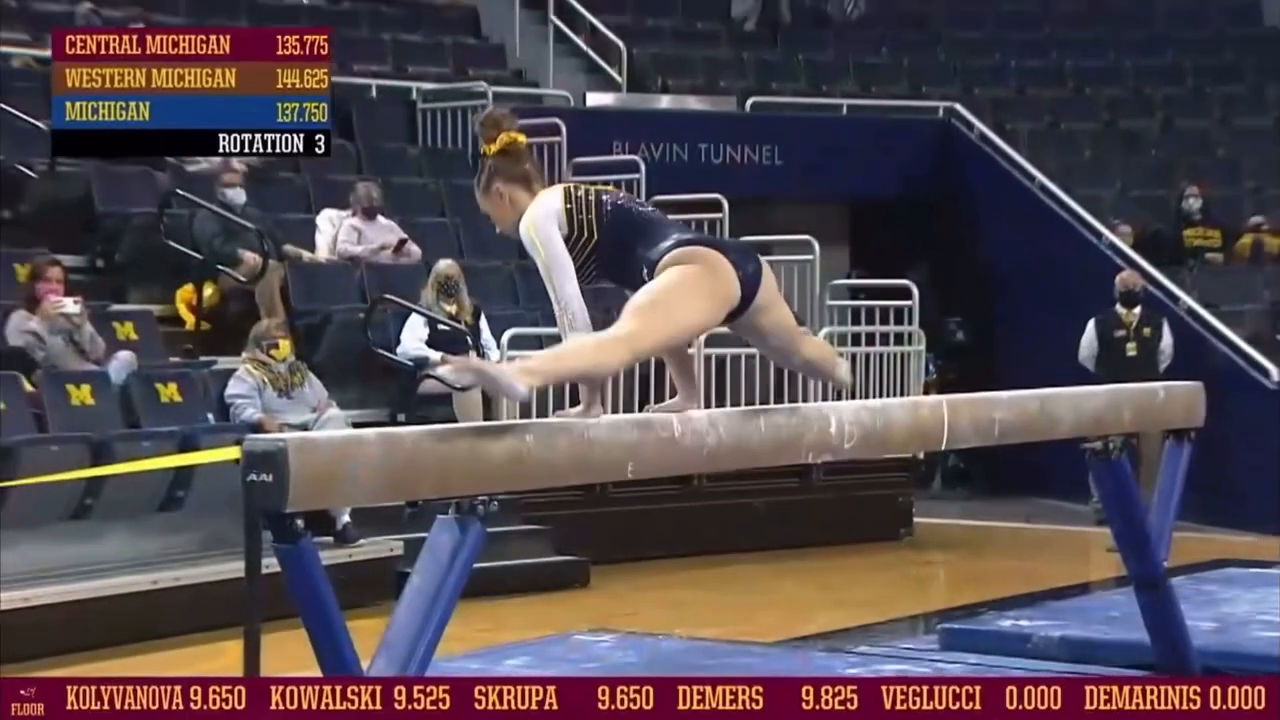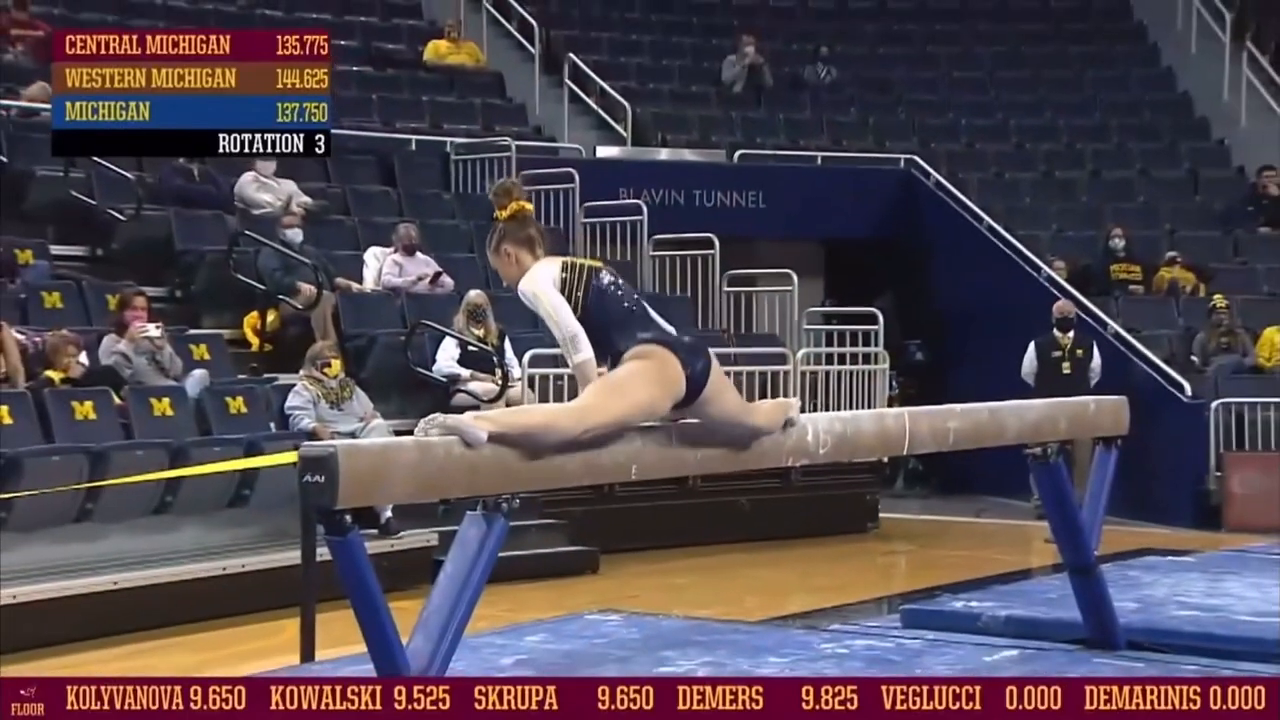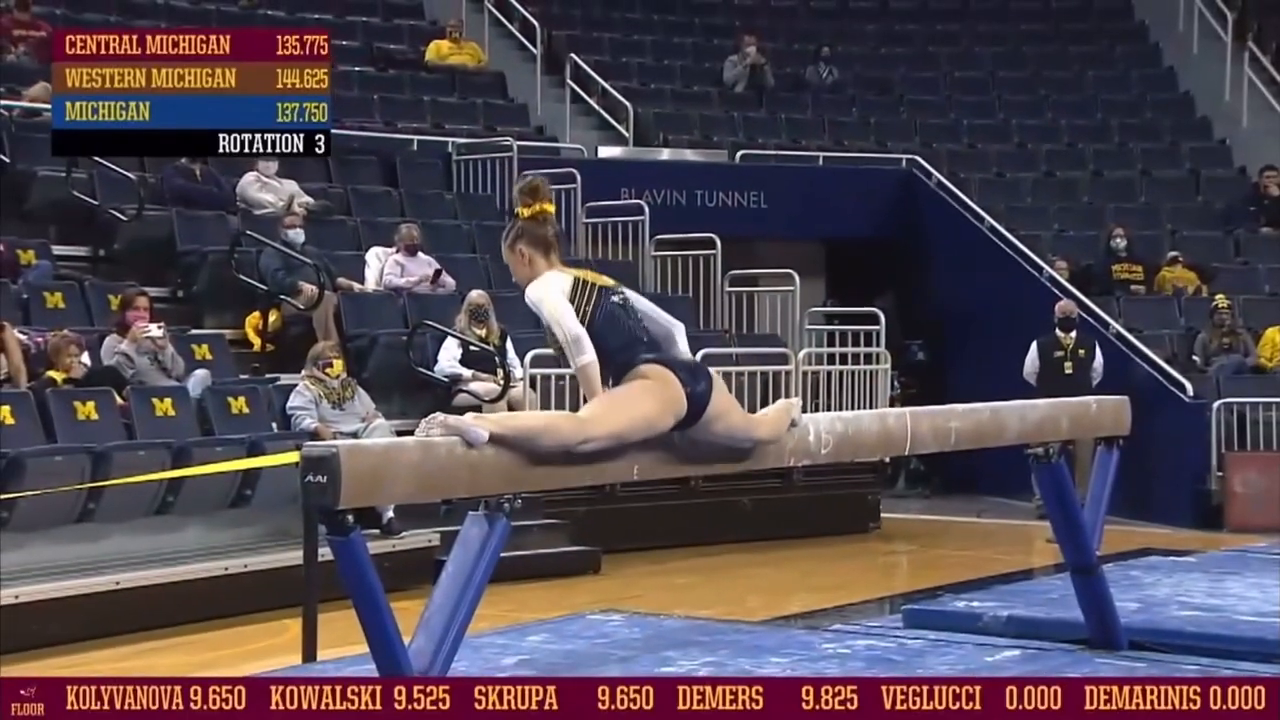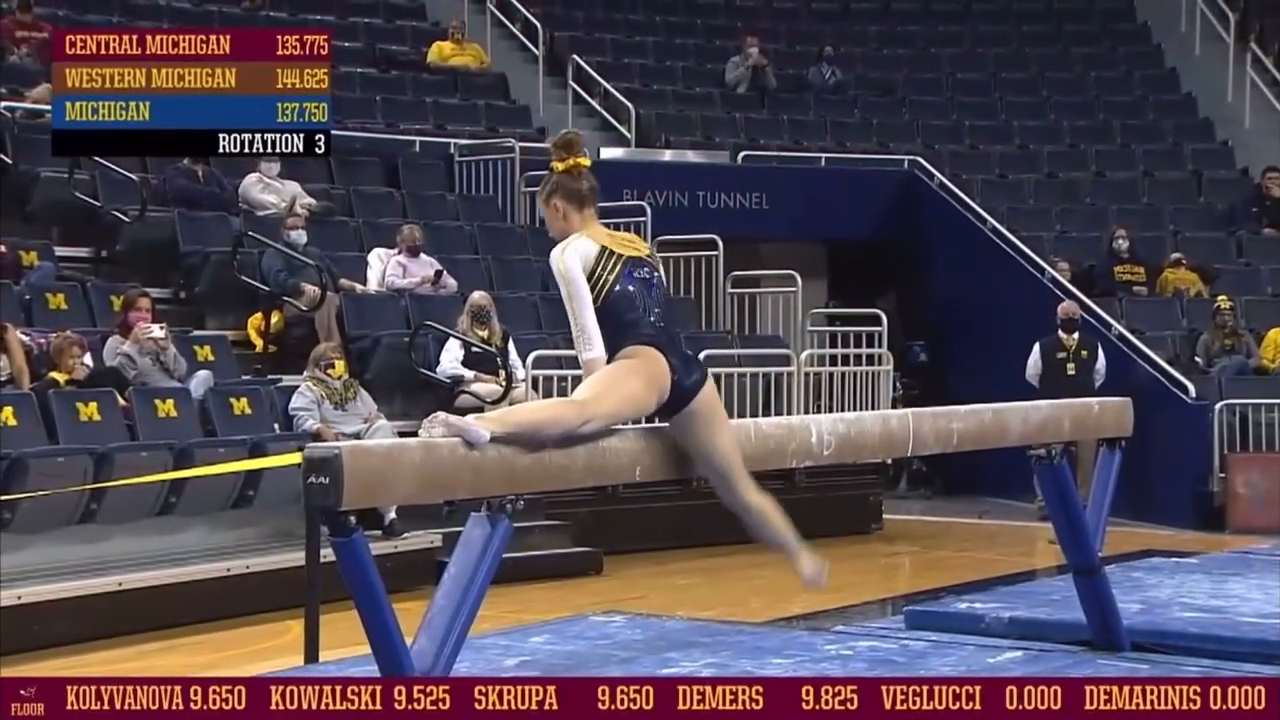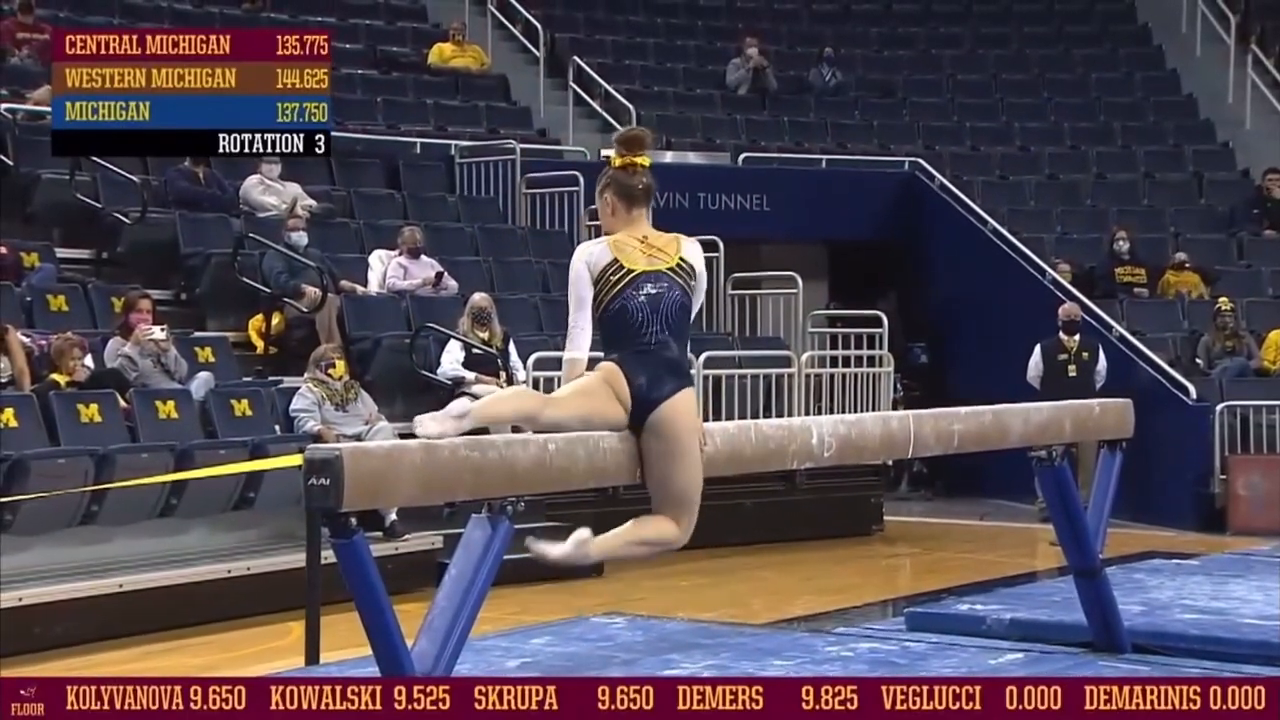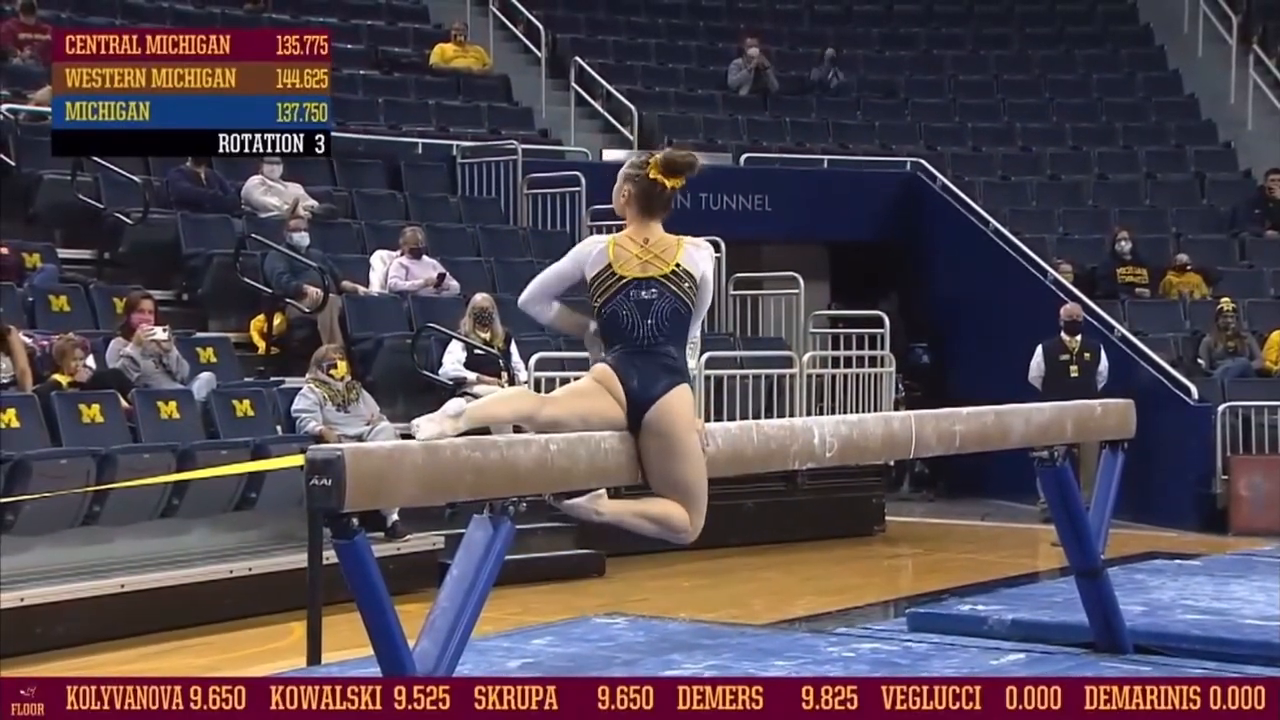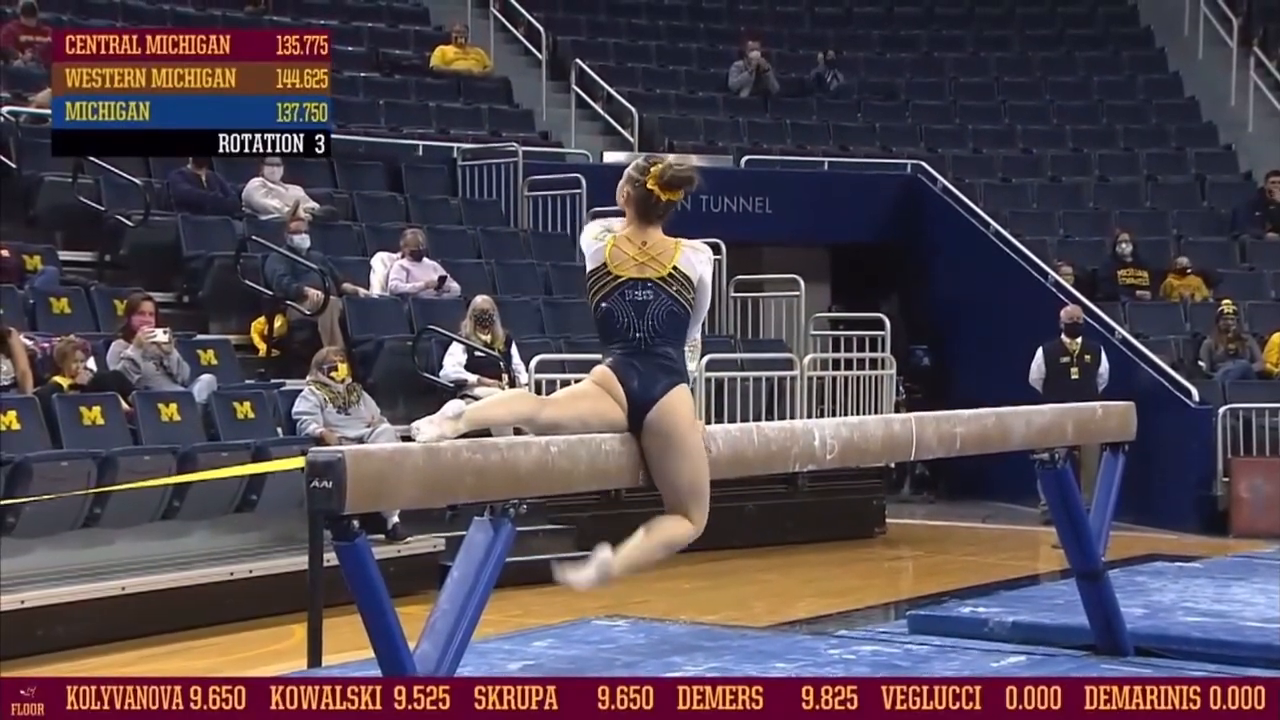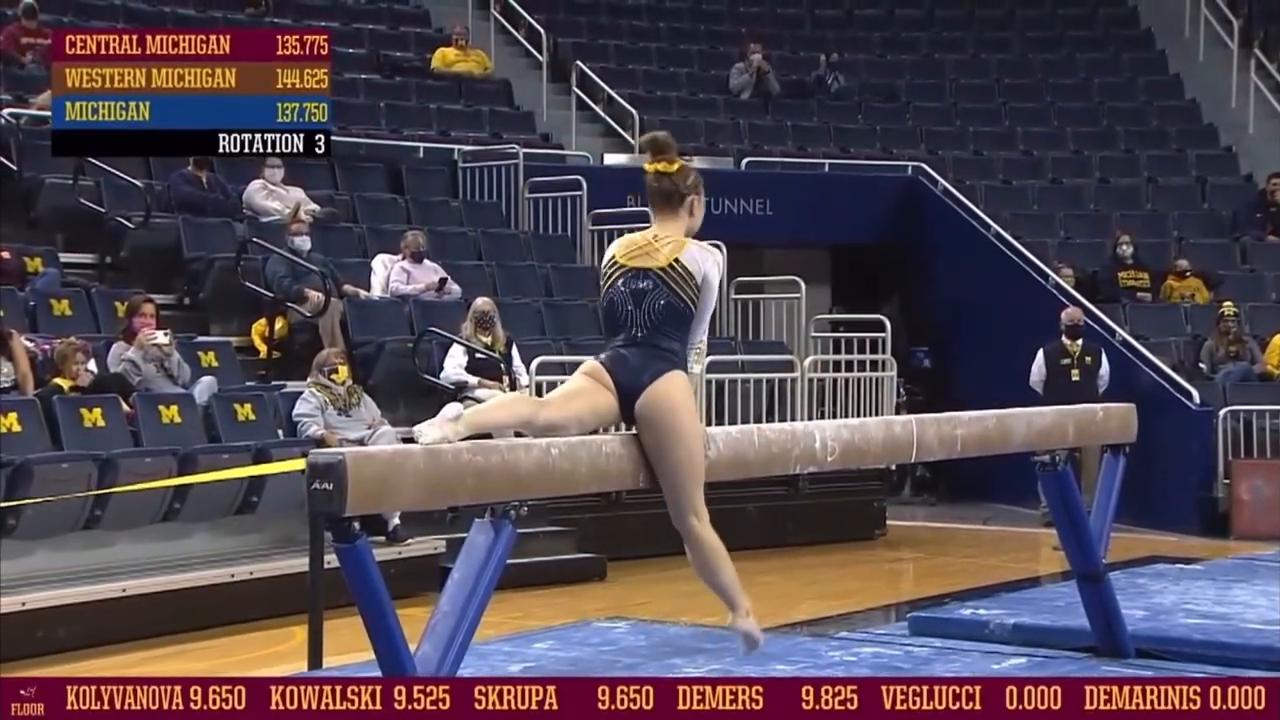
dt=0.4s
person 1, frame 1
left shoulder: (539, 217)
left elbow: (571, 311)
left wrist: (591, 401)
left hip: (699, 268)
right hip: (738, 261)
right knee: (794, 347)
left ankle: (522, 377)
person 1, frame 2
left shoulder: (534, 279)
right shoulder: (587, 272)
left elbow: (575, 342)
left wrist: (594, 401)
right wrist: (678, 399)
left hip: (658, 368)
right hip: (692, 356)
left ankle: (475, 423)
person 1, frame 3
left shoulder: (540, 288)
right shoulder: (602, 282)
left elbow: (579, 345)
right elbow: (675, 328)
left wrist: (598, 405)
left hip: (658, 386)
right hip: (694, 382)
left ankle: (475, 424)
person 1, frame 4
left shoulder: (569, 249)
right shoulder: (638, 245)
left elbow: (591, 342)
left wrist: (604, 412)
left hip: (644, 363)
right hip: (687, 369)
right knee: (739, 490)
left ankle: (477, 425)
right ankle: (803, 556)
person 1, frame 5
left shoulder: (591, 255)
right shoulder: (692, 255)
left elbow: (577, 342)
left wrist: (567, 410)
left hip: (620, 385)
right hip: (674, 395)
right knee: (674, 525)
left ankle: (464, 417)
right ankle: (586, 548)
person 1, frame 6
left shoulder: (596, 250)
right shoulder: (700, 255)
left elbow: (530, 300)
left hip: (615, 384)
right hip: (668, 393)
right knee: (686, 522)
left ankle: (463, 416)
right ankle: (600, 506)
person 1, frame 7
left shoulder: (597, 242)
right shoulder: (697, 257)
left hip: (615, 385)
right hip: (667, 393)
right knee: (689, 517)
left ankle: (461, 417)
right ankle: (611, 562)
person 1, frame 8
left shoulder: (616, 250)
right shoulder: (704, 258)
right wrist: (689, 408)
left hip: (609, 371)
right hip: (661, 384)
right knee: (691, 518)
left ankle: (463, 421)
person 2, frame 1
left shoulder: (1157, 323)
right shoulder: (1099, 323)
left elbow: (1165, 355)
right elbow: (1085, 356)
left wrist: (1151, 375)
right wrist: (1105, 375)
left knee: (1149, 454)
right ankle: (1103, 504)
person 2, frame 2
left shoulder: (1088, 345)
right shoulder: (1038, 345)
left elbow: (1095, 373)
right elbow: (1027, 373)
left wrist: (1082, 389)
right wrist: (1044, 390)
left knee: (1081, 458)
right ankle: (1042, 500)
person 2, frame 3
left shoulder: (1090, 344)
right shoulder: (1041, 345)
left elbow: (1097, 372)
right elbow: (1029, 373)
left wrist: (1084, 389)
right wrist: (1046, 389)
left knee: (1083, 457)
right ankle: (1043, 501)
person 2, frame 4
left shoulder: (1092, 346)
right shoulder: (1043, 346)
left elbow: (1099, 374)
right elbow: (1032, 375)
left wrist: (1086, 391)
right wrist: (1049, 391)
left knee: (1085, 459)
right ankle: (1045, 502)
person 2, frame 5
left shoulder: (1093, 347)
right shoulder: (1044, 348)
left elbow: (1100, 375)
right elbow: (1033, 376)
left wrist: (1087, 392)
right wrist: (1050, 393)
left knee: (1086, 461)
left ankle: (1085, 503)
right ankle: (1046, 504)
person 2, frame 6
left shoulder: (1095, 348)
right shoulder: (1046, 348)
left elbow: (1102, 376)
right elbow: (1034, 377)
left wrist: (1088, 393)
right wrist: (1052, 394)
left knee: (1088, 461)
left ankle: (1086, 504)
right ankle: (1047, 504)
person 2, frame 7
left shoulder: (1096, 350)
right shoulder: (1046, 351)
left elbow: (1103, 378)
right elbow: (1035, 379)
left wrist: (1089, 396)
right wrist: (1053, 396)
left knee: (1089, 464)
left ankle: (1087, 507)
right ankle: (1048, 507)
person 2, frame 8
left shoulder: (1096, 352)
right shoulder: (1047, 352)
left elbow: (1103, 380)
right elbow: (1036, 381)
left wrist: (1089, 398)
right wrist: (1054, 398)
left knee: (1090, 465)
left ankle: (1088, 509)
right ankle: (1049, 509)
person 3, frame 1
left shoulder: (300, 370)
right shoulder: (247, 375)
left elbow: (324, 398)
right elbow: (241, 408)
left wrist: (326, 406)
right wrist: (262, 420)
left hip: (315, 425)
right hip: (281, 431)
person 3, frame 2
left shoulder: (350, 386)
right shoulder: (304, 390)
left elbow: (370, 410)
right elbow: (298, 418)
left wrist: (372, 416)
right wrist: (316, 428)
left hip: (362, 433)
right hip: (334, 438)
person 3, frame 3
left shoulder: (352, 386)
right shoulder: (306, 390)
left elbow: (372, 410)
right elbow: (300, 418)
left wrist: (374, 416)
right wrist: (318, 428)
left hip: (364, 433)
right hip: (335, 438)
left knee: (381, 427)
person 3, frame 4
left shoulder: (354, 387)
right shoulder: (308, 391)
left elbow: (375, 411)
right elbow: (302, 419)
left wrist: (376, 418)
right wrist: (320, 429)
left hip: (367, 434)
right hip: (337, 439)
left knee: (383, 429)
person 3, frame 5
left shoulder: (354, 388)
right shoulder: (309, 392)
left elbow: (375, 412)
right elbow: (303, 421)
left wrist: (376, 419)
right wrist: (321, 430)
left hip: (368, 436)
right hip: (338, 441)
left knee: (384, 430)
person 3, frame 6
left shoulder: (356, 389)
right shoulder: (311, 393)
left elbow: (377, 414)
right elbow: (305, 421)
left wrist: (378, 420)
right wrist: (323, 431)
left hip: (369, 437)
right hip: (340, 442)
left knee: (386, 431)
person 3, frame 7
left shoulder: (357, 391)
right shoulder: (311, 395)
left elbow: (378, 416)
right elbow: (305, 424)
left wrist: (379, 422)
right wrist: (323, 433)
left hip: (370, 439)
right hip: (340, 444)
left knee: (386, 432)
person 3, frame 8
left shoulder: (358, 393)
right shoulder: (312, 396)
left elbow: (379, 418)
right elbow: (306, 426)
left wrist: (379, 424)
right wrist: (324, 435)
left hip: (371, 440)
right hip: (341, 446)
left knee: (387, 434)
